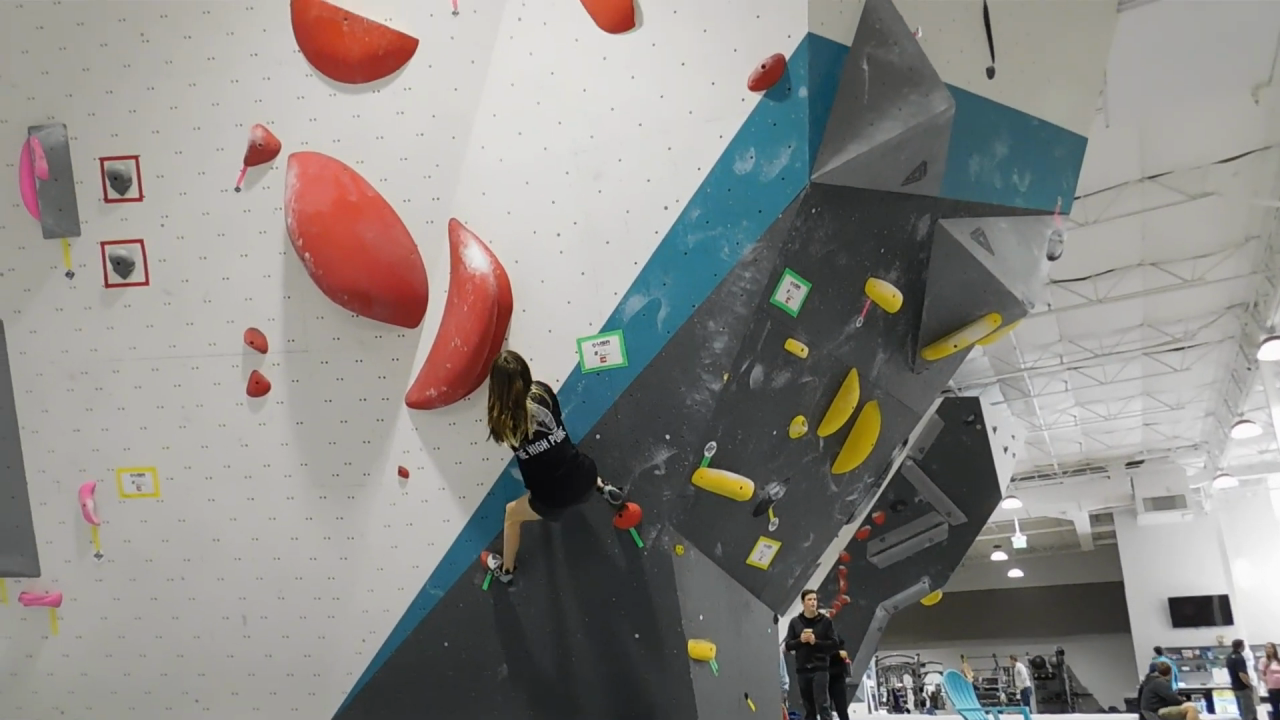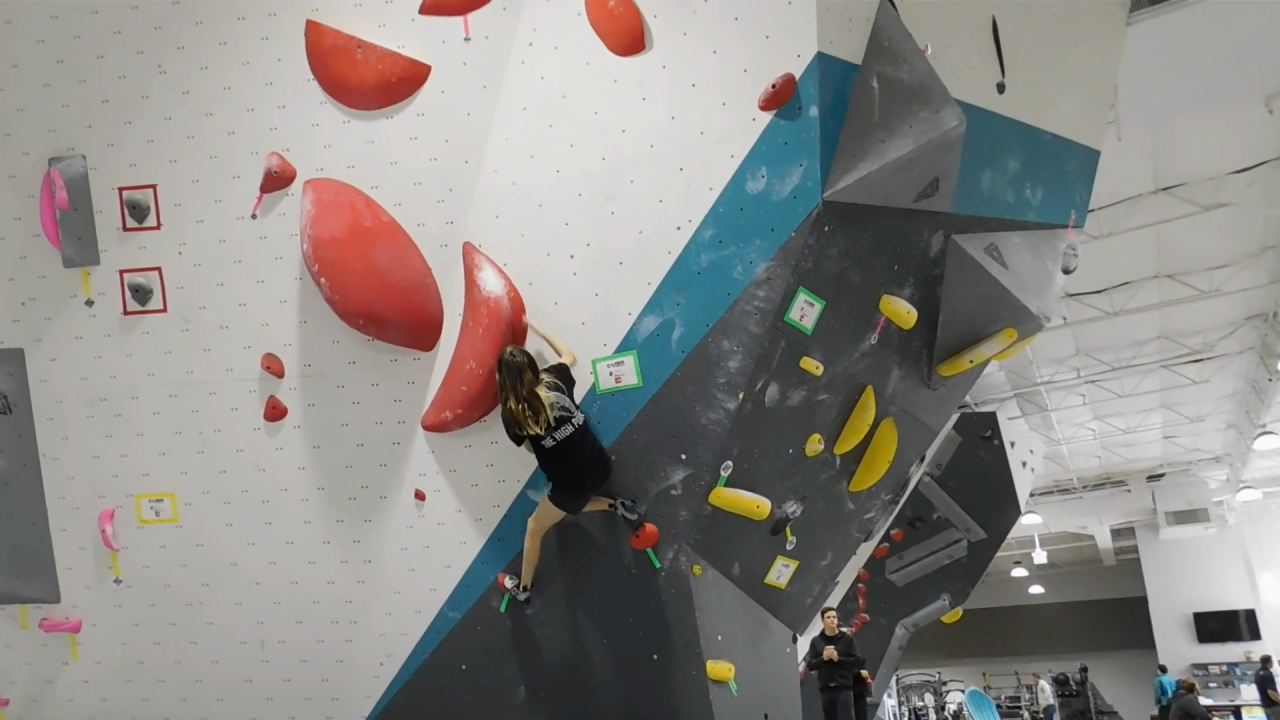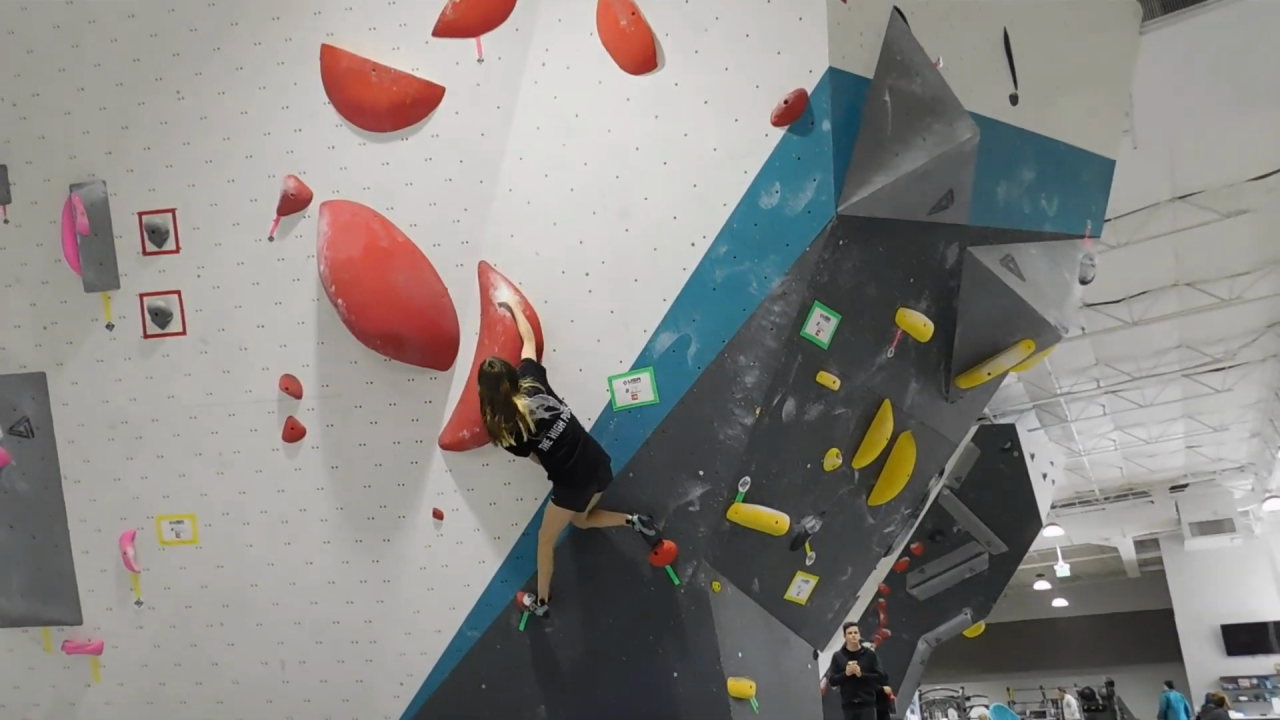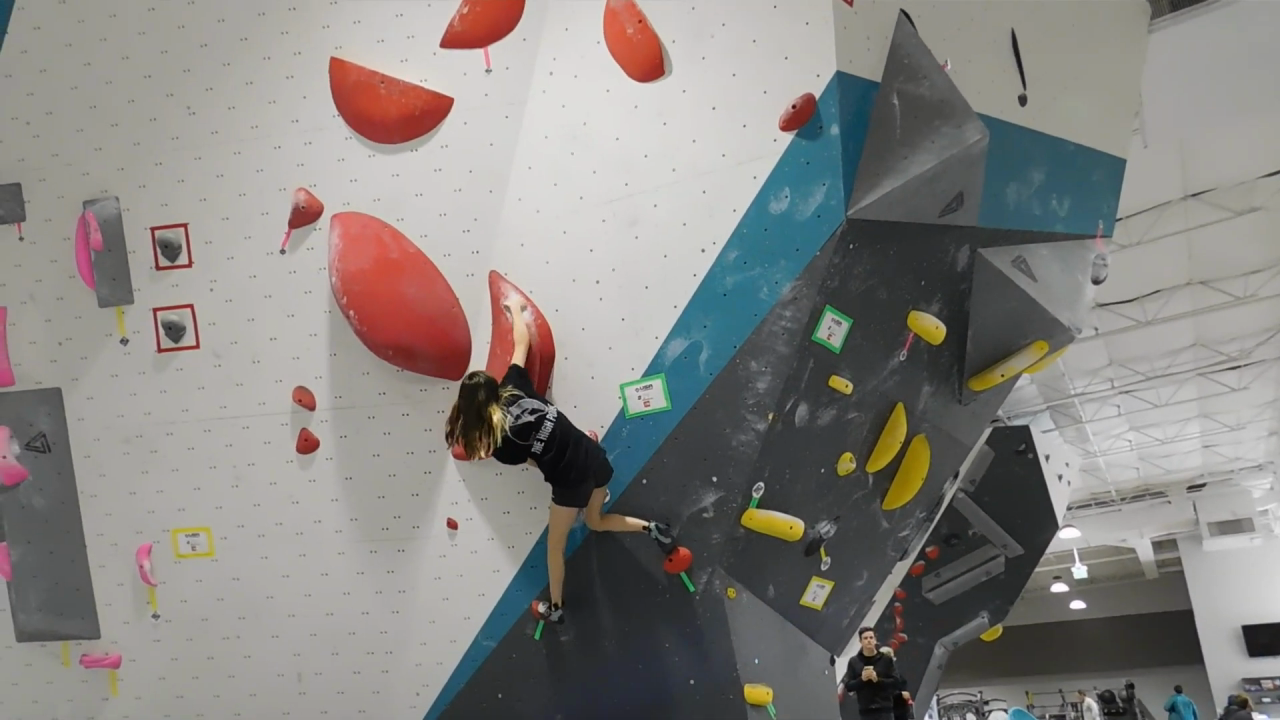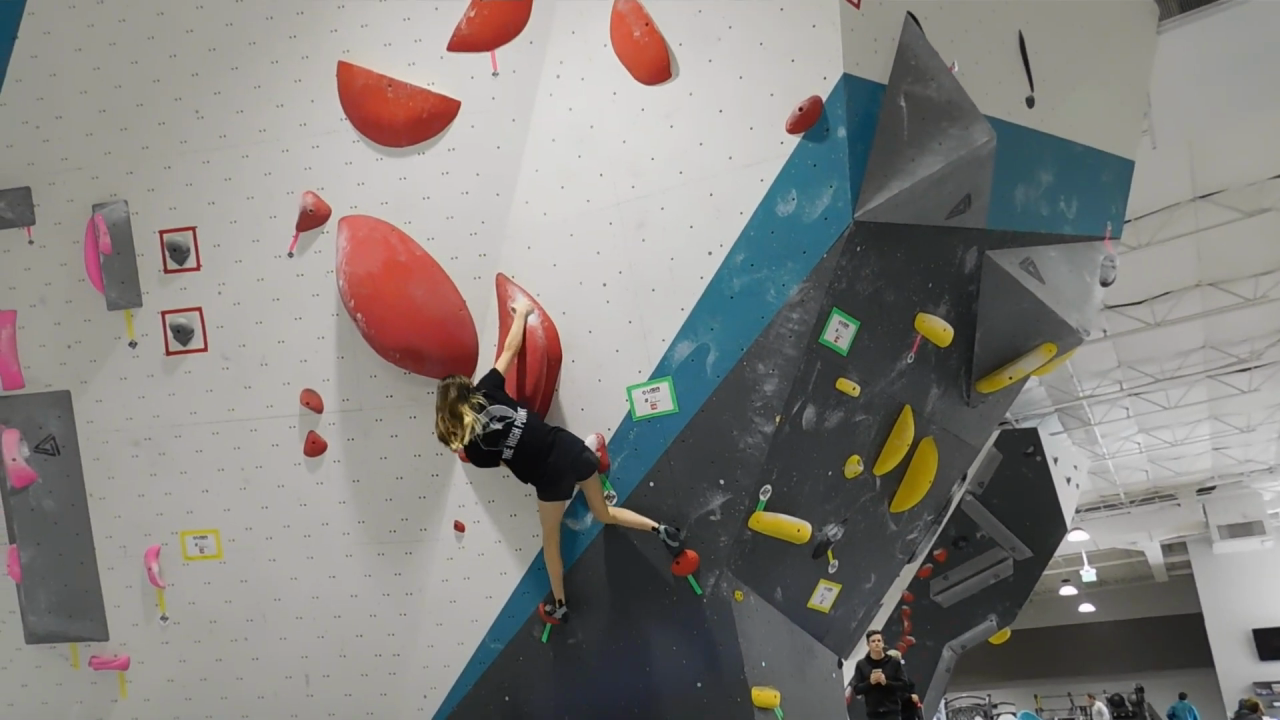
dt=0.5s
person 1, frame 1
left shoulder: (499, 418)
right shoulder: (542, 392)
left hip: (552, 499)
right hip: (584, 476)
left knee: (512, 514)
left ankle: (505, 569)
right ankle: (604, 488)
person 1, frame 2
left shoulder: (511, 414)
right shoulder: (553, 378)
left elbow: (530, 448)
right elbow: (569, 355)
right wrist: (537, 330)
left hip: (572, 485)
right hip: (601, 468)
left knee: (534, 528)
right knee: (571, 502)
left ankle: (522, 588)
right ankle: (618, 506)
person 1, frame 3
left shoulder: (505, 428)
right shoulder: (532, 380)
left elbow: (536, 458)
right elbow: (530, 340)
right wrist: (515, 308)
left hip: (572, 483)
right hip: (599, 463)
left knee: (546, 541)
right knee: (581, 520)
left ankle: (540, 601)
right ankle: (635, 520)
person 1, frame 4
left shoulder: (497, 441)
right shoulder: (516, 387)
left elbow: (533, 462)
right elbow: (522, 343)
right wrist: (516, 309)
left hip: (570, 482)
right hip: (595, 458)
left knee: (555, 546)
right knee: (595, 522)
left ankle: (554, 607)
right ankle: (651, 528)
person 1, frame 5
left shoulder: (471, 446)
right shoulder: (487, 390)
left elbow: (499, 462)
right elbow: (510, 349)
right wrist: (522, 313)
left hip: (550, 476)
right hip: (571, 449)
left knee: (550, 539)
right knee: (603, 512)
left ankle: (559, 606)
right ankle: (660, 529)
